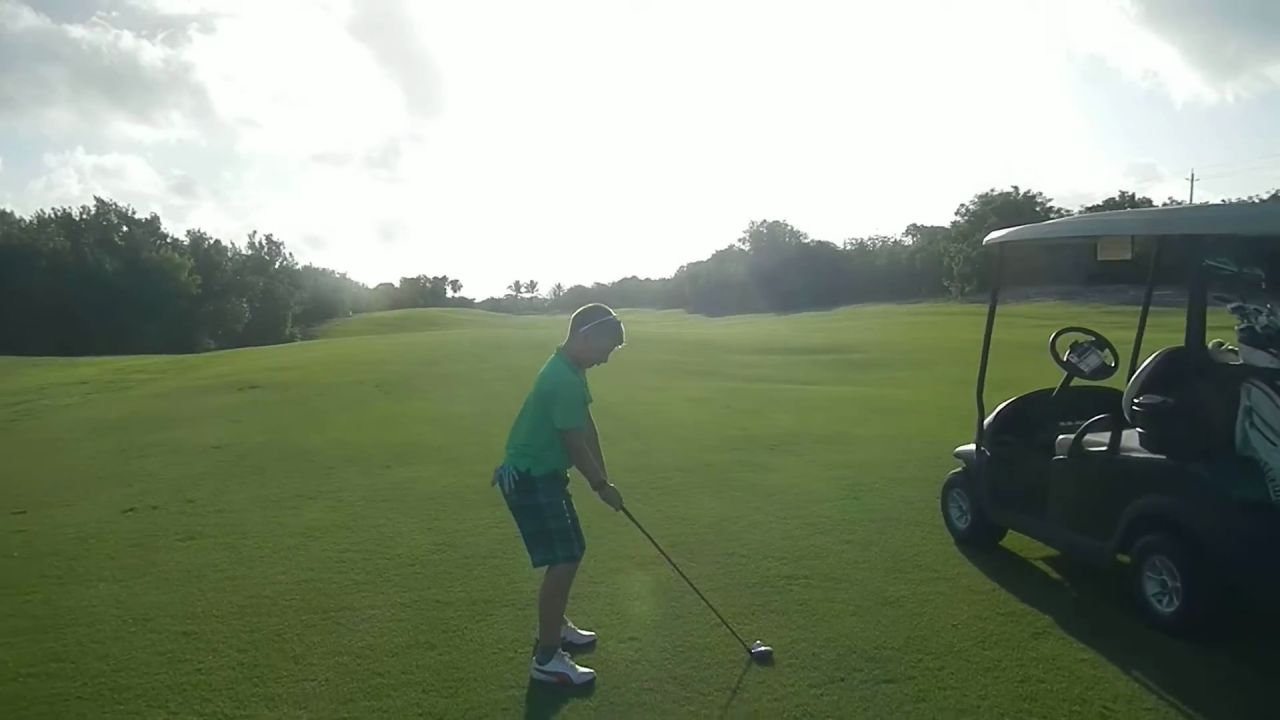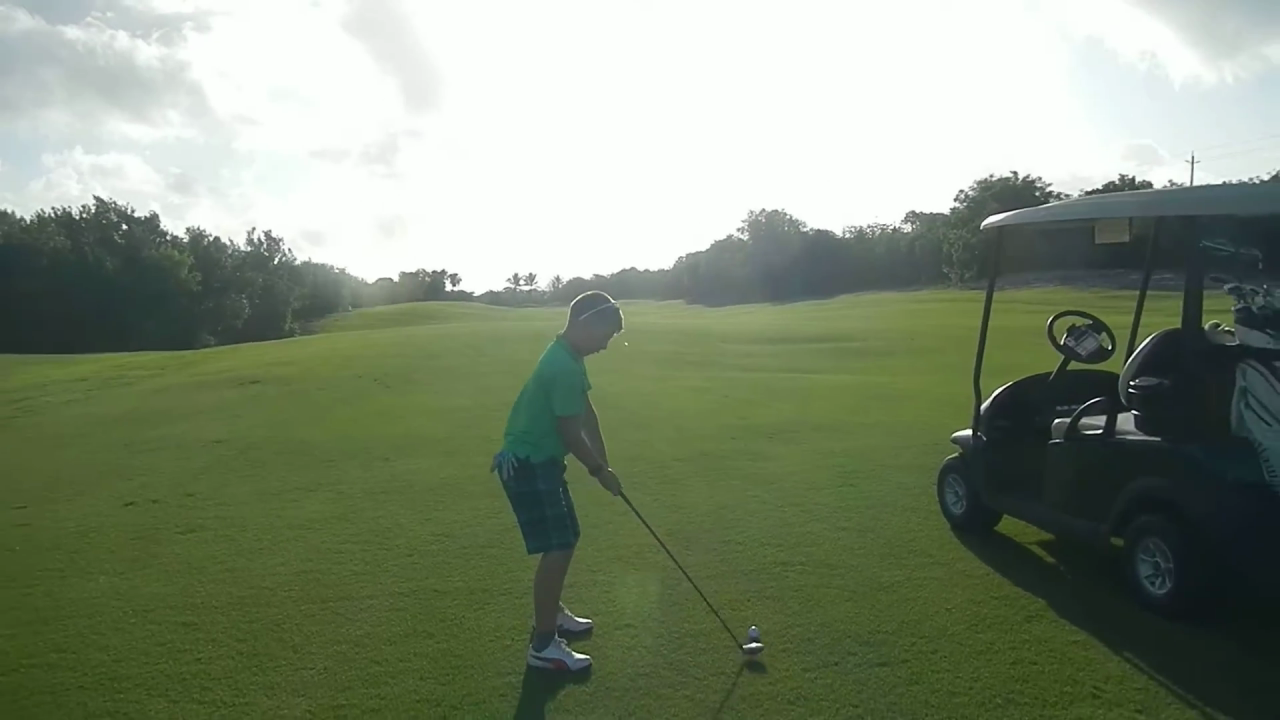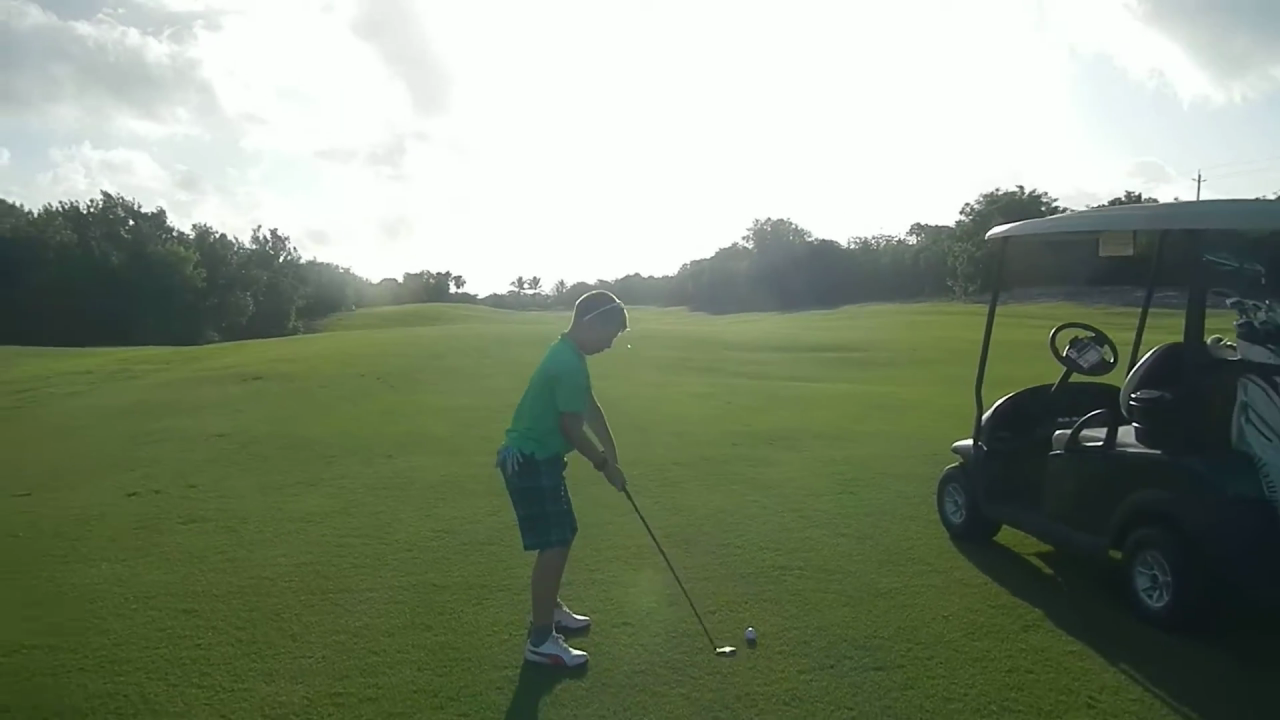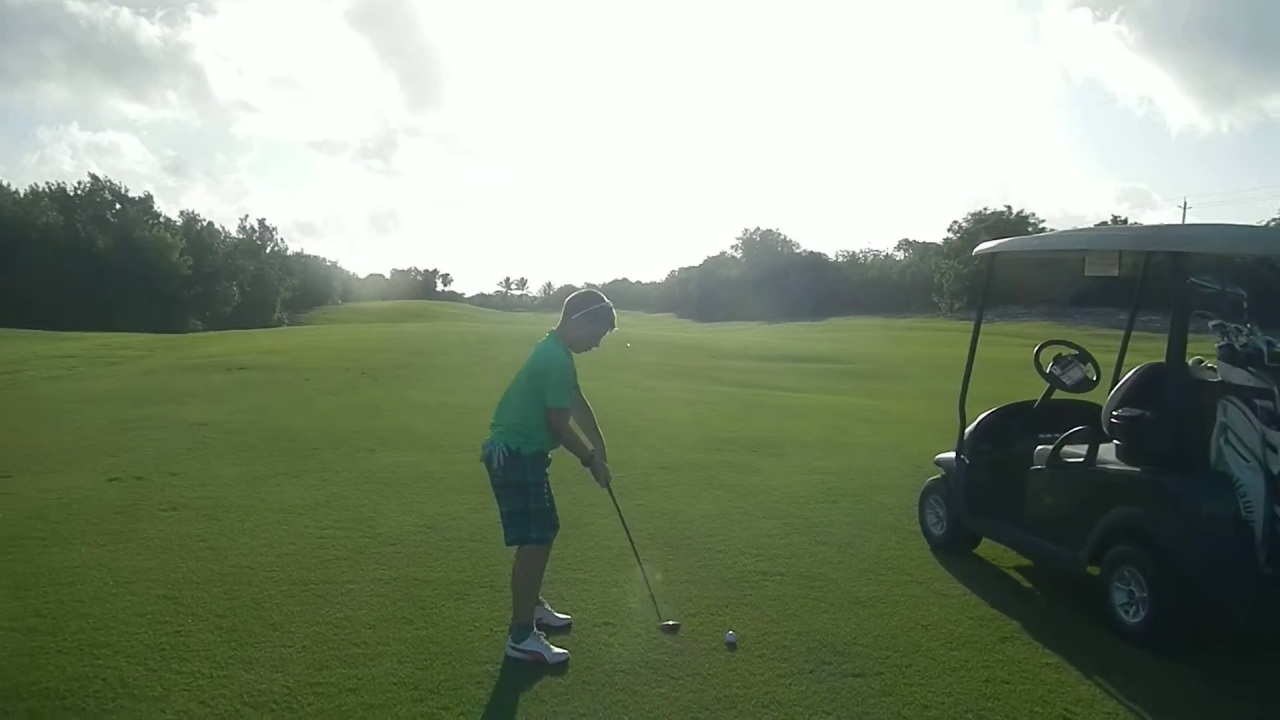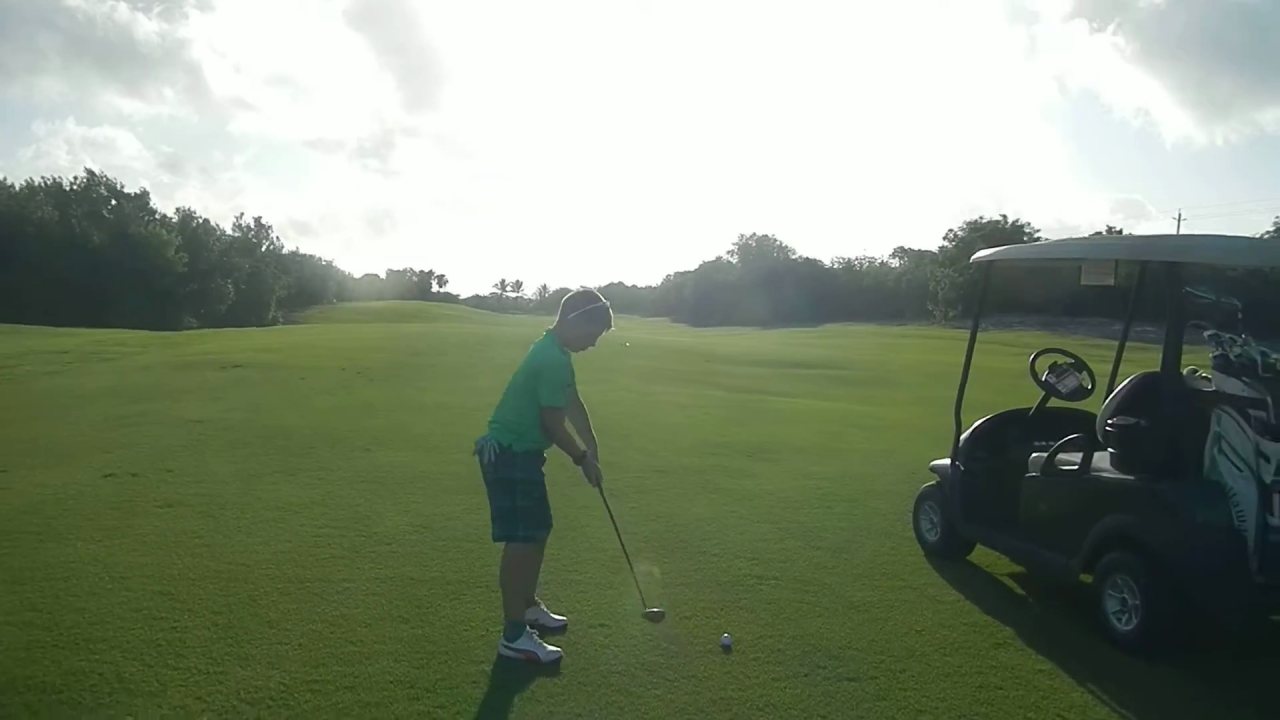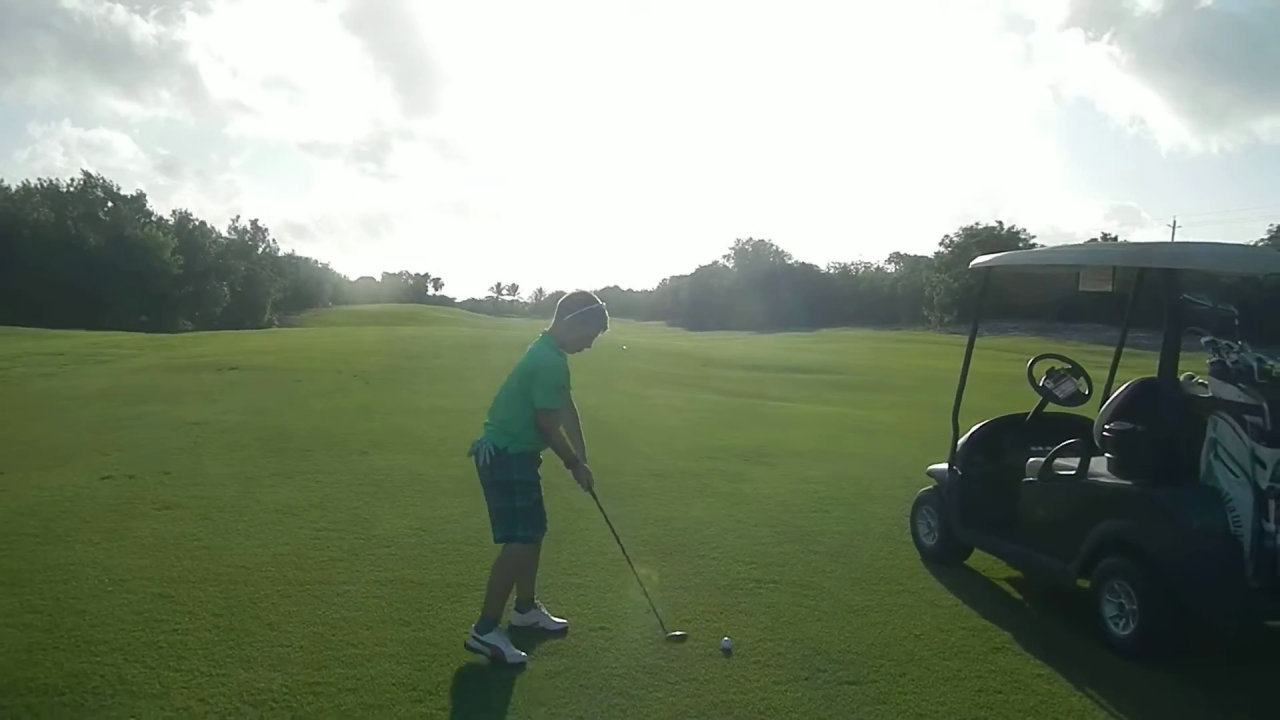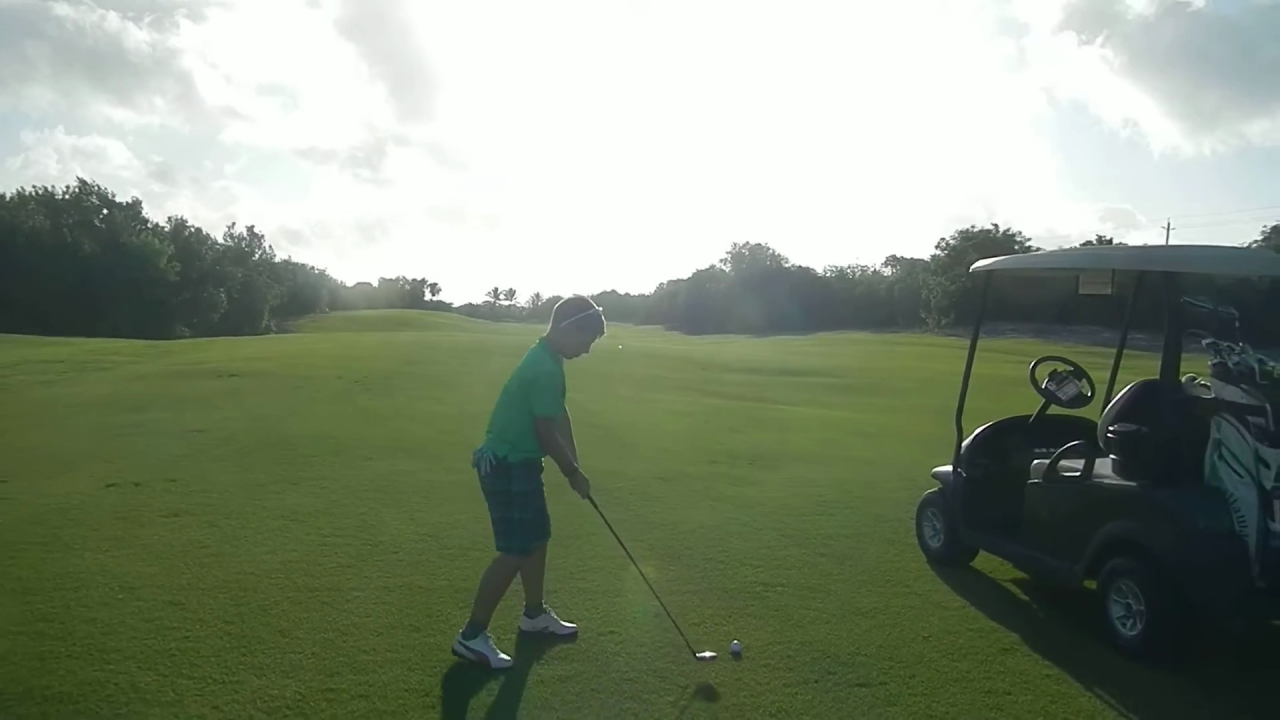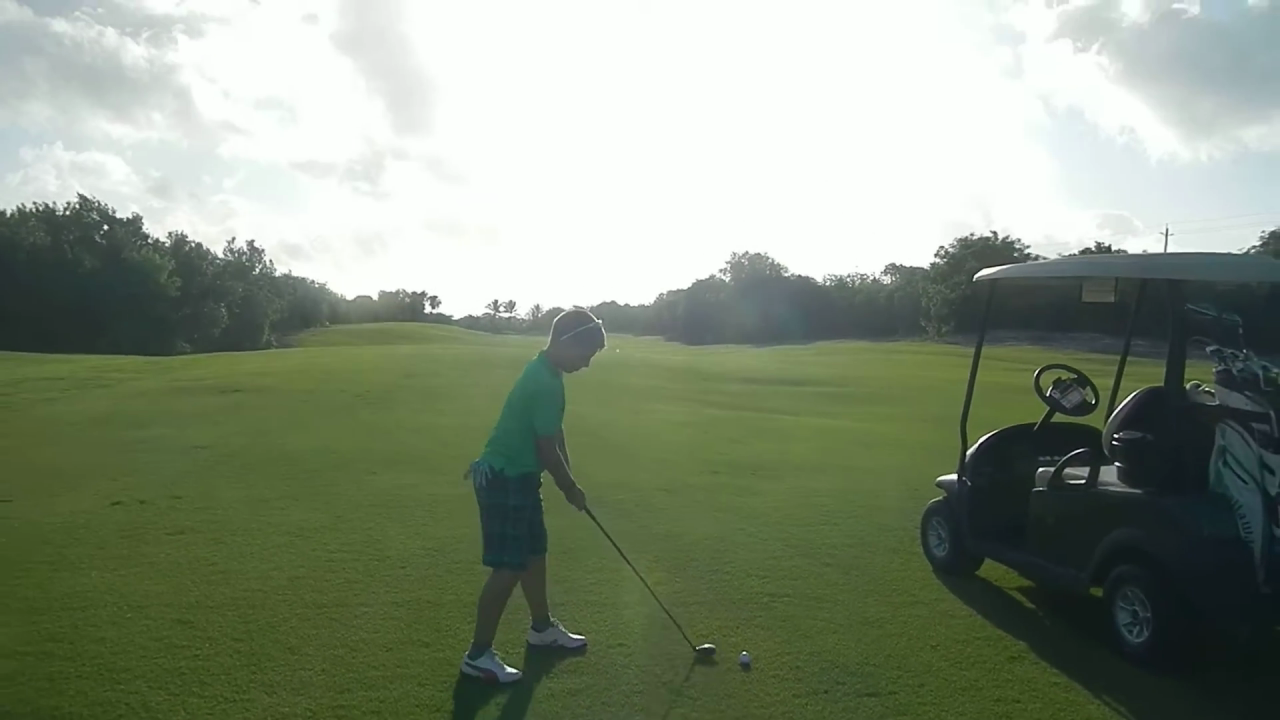
dt=0.1s
person 1, frame 1
left shoulder: (571, 371)
right shoulder: (561, 379)
left elbow: (586, 425)
right elbow: (573, 443)
left wrist: (602, 476)
right wrist: (601, 485)
left hip: (543, 473)
right hip: (529, 478)
left knee: (570, 552)
right knee: (562, 561)
left ankle: (554, 624)
right ankle: (546, 657)
person 1, frame 2
left shoulder: (570, 358)
right shoulder: (561, 367)
left elbow: (586, 412)
right elbow: (570, 431)
left wrist: (603, 461)
right wrist: (599, 471)
left hip: (541, 460)
right hip: (528, 465)
left knee: (565, 540)
right knee: (557, 548)
left ankle: (551, 611)
right ankle: (543, 644)
person 1, frame 3
left shoulder: (570, 356)
right shoulder: (567, 364)
left elbow: (591, 408)
right elbow: (572, 427)
left wrist: (612, 454)
right wrist: (604, 463)
left hip: (539, 458)
right hip: (529, 462)
left knee: (561, 536)
right knee: (552, 544)
left ankle: (549, 607)
right ankle: (541, 639)
person 1, frame 4
left shoulder: (557, 353)
right shoulder: (555, 360)
left elbow: (579, 405)
right elbow: (559, 423)
left wrist: (601, 451)
right wrist: (590, 460)
left hip: (524, 453)
right hip: (515, 457)
left knee: (544, 534)
right knee: (533, 542)
left ankle: (532, 605)
right ankle: (522, 635)
person 1, frame 5
left shoulder: (556, 353)
right shoulder: (552, 359)
left elbow: (575, 406)
right elbow: (552, 421)
left wrist: (593, 452)
right wrist: (583, 459)
left hip: (521, 451)
right hip: (509, 454)
left knee: (537, 532)
right knee: (521, 539)
left ankle: (525, 604)
right ankle: (515, 632)
person 1, frame 6
left shoulder: (551, 355)
right shoulder: (547, 361)
left elbow: (566, 409)
right elbow: (547, 424)
left wrist: (582, 456)
right wrist: (574, 463)
left hip: (517, 453)
right hip: (505, 455)
left knee: (532, 534)
right knee: (519, 540)
left ankle: (526, 607)
right ankle: (486, 628)
person 1, frame 7
left shoulder: (547, 360)
right shoulder: (545, 370)
left elbow: (561, 418)
right elbow: (547, 431)
left wrist: (574, 464)
right wrist: (572, 472)
left hip: (520, 461)
right hip: (508, 465)
left knee: (536, 539)
right knee: (515, 550)
left ankle: (536, 613)
right ankle: (472, 635)
person 1, frame 8
left shoulder: (546, 373)
right shoulder: (545, 384)
left elbow: (554, 435)
right elbow: (547, 447)
left wrist: (569, 479)
right wrist: (569, 487)
left hip: (517, 475)
right hip: (505, 479)
left knee: (534, 554)
right knee: (510, 566)
left ankle: (542, 626)
right ankle: (478, 654)
